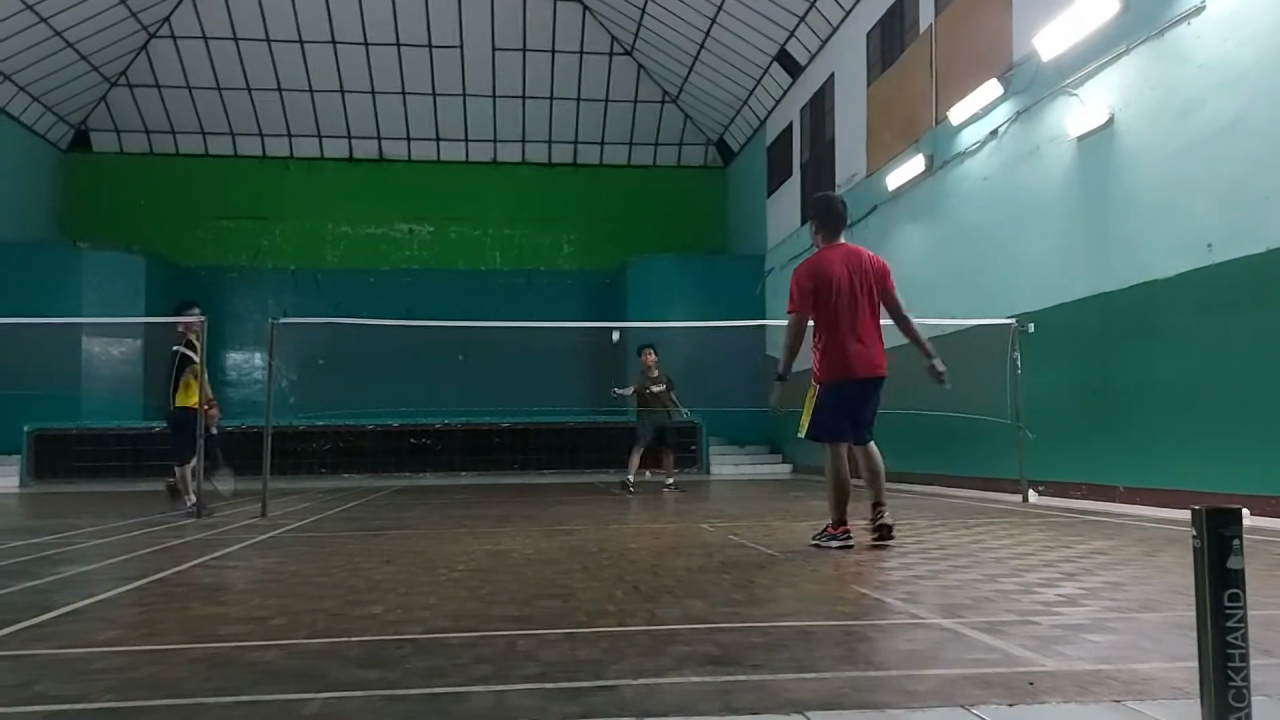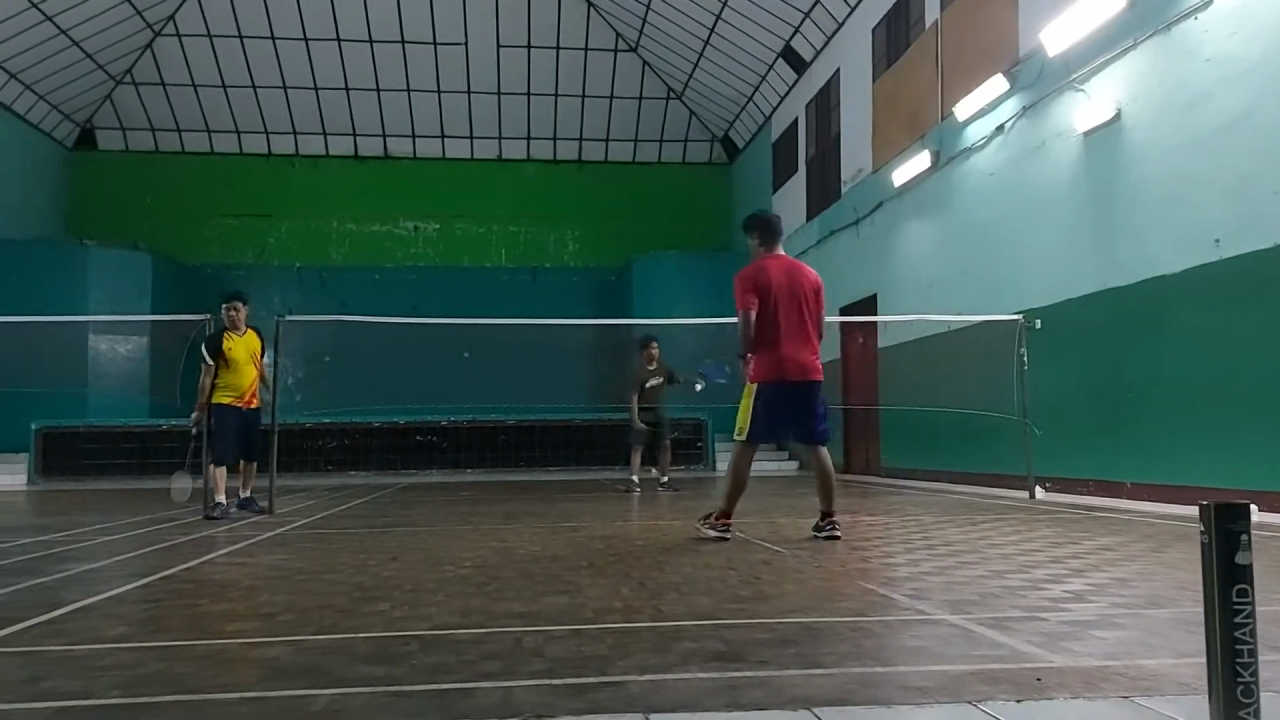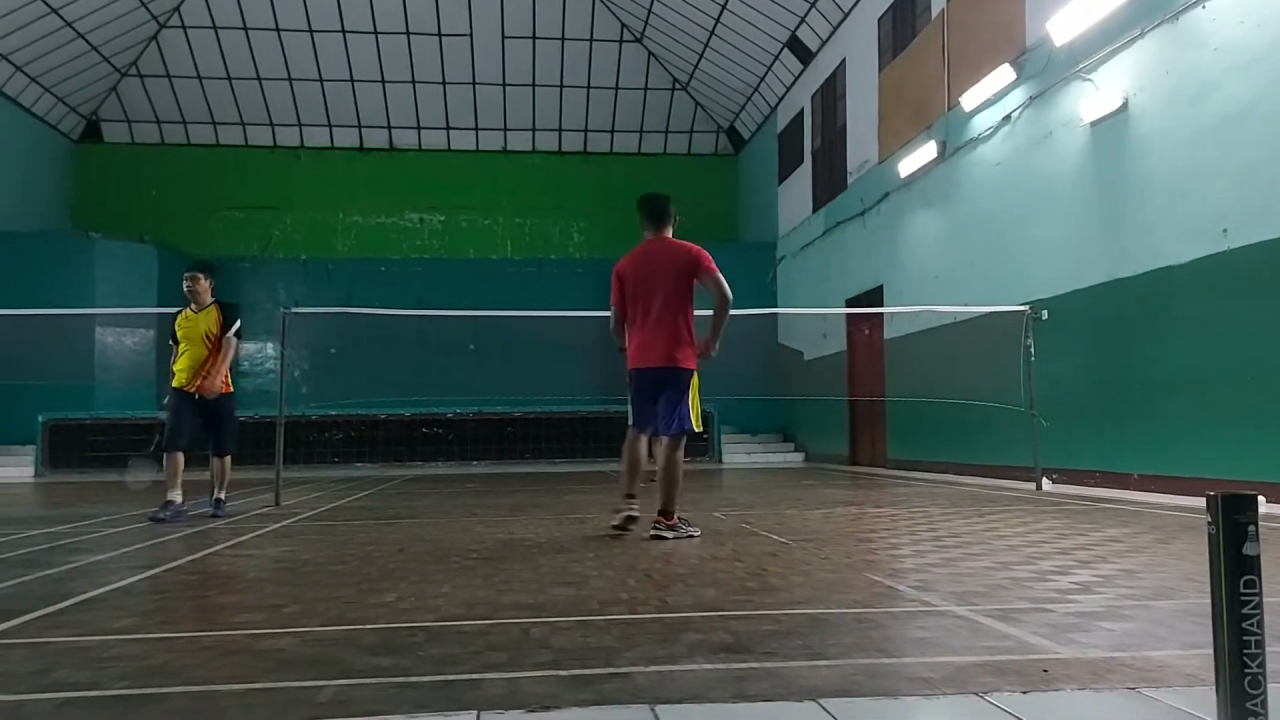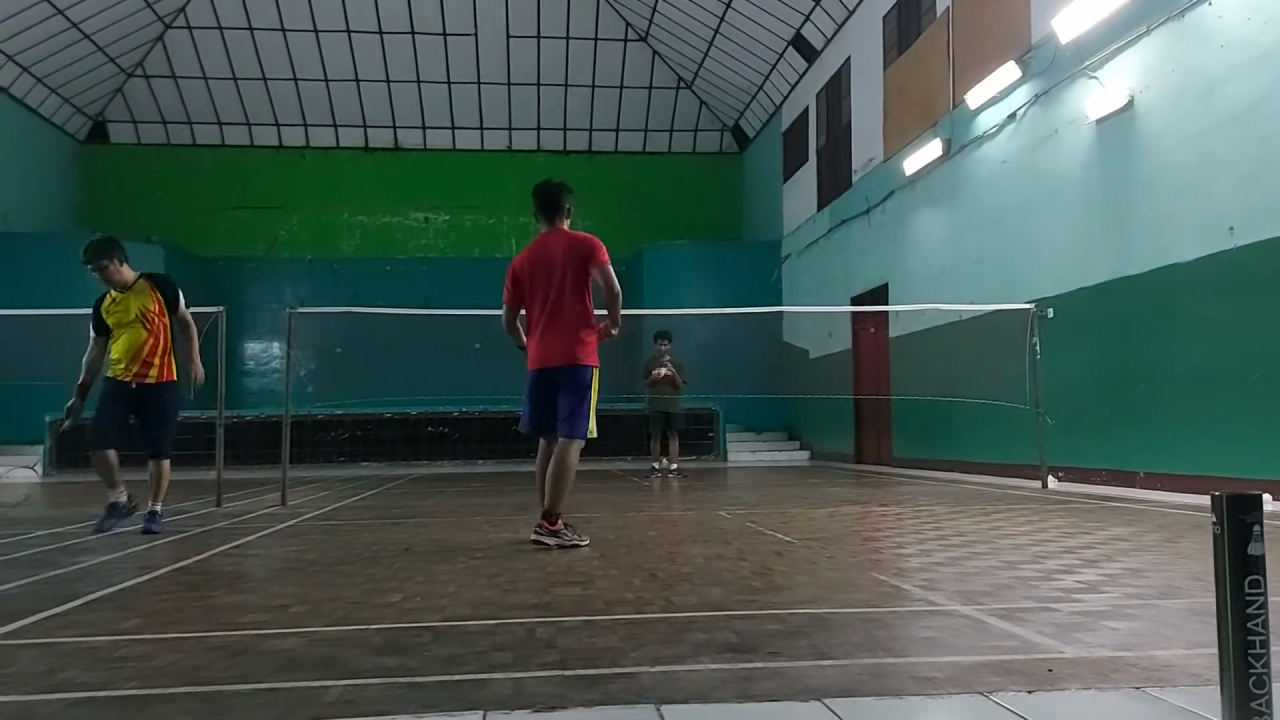
dt=1s
person 1, frame 1
left shoulder: (808, 270)
right shoulder: (872, 262)
left elbow: (797, 329)
right elbow: (899, 315)
left wrist: (781, 377)
right wrist: (930, 355)
left hip: (834, 371)
right hip: (872, 368)
left knee: (836, 446)
right knee: (863, 441)
left ankle: (839, 528)
right ankle: (880, 512)
person 1, frame 2
left shoulder: (750, 276)
right shoulder: (811, 275)
left elbow: (747, 328)
right elbow: (818, 330)
left wrist: (746, 355)
left hip: (768, 374)
right hip: (809, 373)
left knee: (745, 447)
right knee: (817, 447)
left ankle: (722, 518)
right ankle: (828, 519)
person 1, frame 3
left shoulder: (625, 264)
right shoulder: (691, 255)
left elbow: (617, 323)
right elbow: (723, 296)
right wrist: (713, 339)
left hip: (640, 362)
right hip: (677, 360)
left knee: (638, 431)
right knee: (672, 439)
left ankle: (629, 502)
right ankle: (666, 519)
person 1, frame 4
left shoulder: (521, 260)
right shoulder: (586, 245)
left elbow: (509, 320)
right elbow: (612, 290)
right wrist: (613, 323)
left hip: (540, 361)
right hip: (577, 357)
left knee: (548, 441)
right knee: (570, 440)
left ankle: (549, 519)
right ankle: (550, 523)
person 2, frame 1
left shoulder: (192, 342)
right shoulder: (184, 344)
right elbow: (198, 375)
left wrist: (208, 404)
right wrist: (211, 404)
left hip: (196, 408)
right hip: (183, 408)
right knee: (184, 456)
left ankle: (176, 484)
right ankle: (191, 501)
person 2, frame 2
left shoulder: (256, 336)
right shoulder: (215, 340)
right elbow: (207, 376)
right wrist: (200, 408)
left hip: (252, 406)
right hip: (223, 405)
left knee: (250, 455)
right knee: (220, 456)
left ankle: (245, 497)
right ankle: (220, 502)
person 2, frame 3
left shoulder: (226, 312)
right shoulder: (179, 318)
left elbow: (229, 348)
left wrist: (214, 377)
right wrist: (170, 391)
left hip: (218, 392)
right hip: (182, 392)
left knee: (221, 449)
right knee: (173, 444)
left ankle: (219, 498)
right ankle: (174, 502)
person 2, frame 4
left shoulder: (159, 285)
right shoulder: (102, 305)
left elbow: (185, 322)
right elbow: (95, 352)
left wrist: (194, 357)
right wrist: (80, 393)
left hip: (160, 382)
right hip: (117, 382)
left knee: (158, 450)
right knee: (101, 442)
left ankle: (155, 512)
right ankle: (120, 500)
